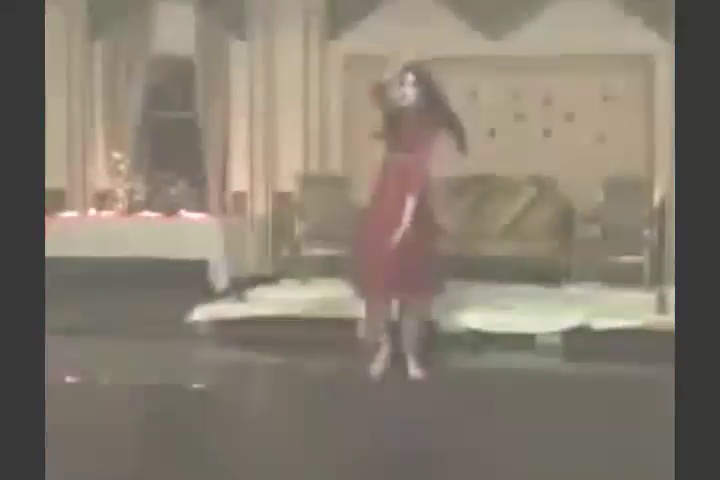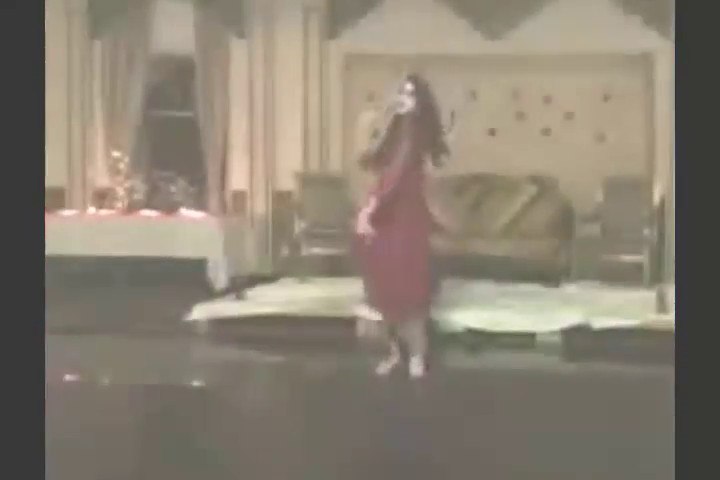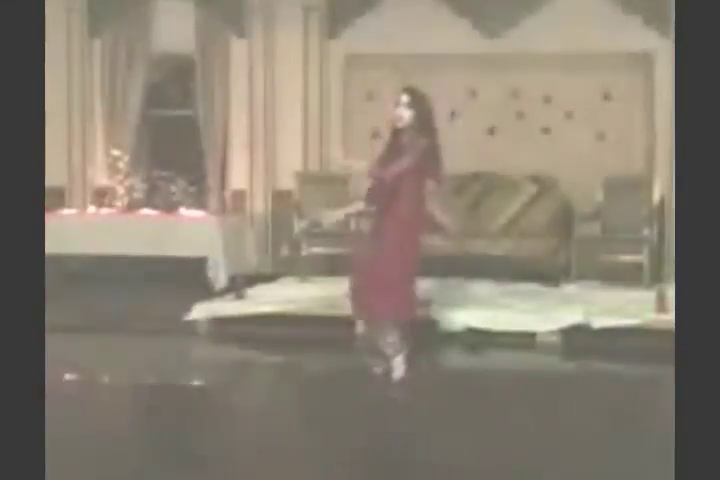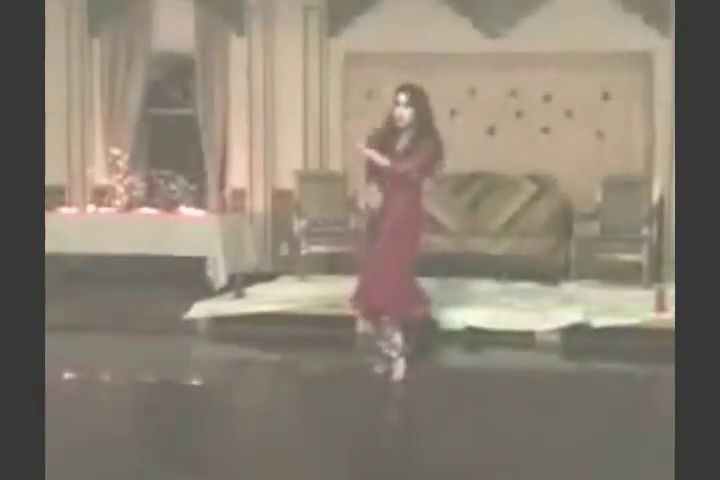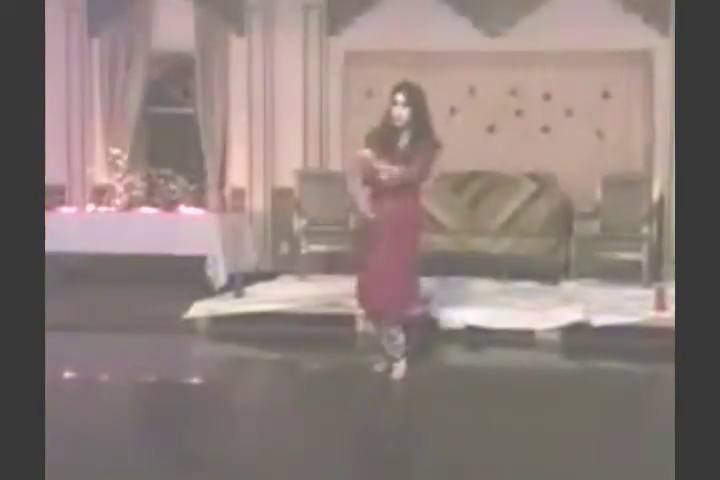
dt=0.2s
person 1, frame 1
left shoulder: (423, 122)
right shoulder: (395, 116)
left elbow: (419, 170)
right elbow: (378, 92)
left wrist: (409, 215)
right wrist: (395, 78)
left hip: (412, 205)
right hip: (386, 200)
left knee: (411, 281)
right knee: (377, 274)
left ankle: (411, 355)
right ankle: (380, 346)
person 1, frame 2
left shoulder: (412, 130)
right shoulder: (397, 129)
left elbow: (395, 174)
right elbow: (372, 162)
left wrist: (367, 211)
left hip: (405, 212)
right hip: (386, 210)
left knee: (406, 285)
right knee: (383, 284)
left ankle: (416, 355)
right ankle: (394, 351)
person 1, frame 3
left shoulder: (421, 144)
right shoulder: (396, 143)
left elbow: (390, 175)
right elbow: (380, 185)
right wrist: (348, 209)
left hip: (402, 221)
right hip: (384, 218)
left knee: (385, 286)
right knee: (370, 285)
left ankle: (395, 353)
right ankle: (387, 352)
person 1, frame 4
left shoulder: (426, 144)
right shoulder: (382, 137)
left elbow: (404, 170)
right elbow: (372, 176)
left wrist: (372, 155)
right wrist: (373, 191)
left hip: (402, 217)
right hip: (380, 216)
left knee: (384, 283)
right knee: (379, 283)
left ankle: (396, 354)
right ankle: (390, 351)
person 1, frame 5
left shoulder: (425, 143)
right shoulder: (377, 137)
left elbow: (413, 174)
right elbow: (360, 173)
left wrist: (381, 169)
right wrist: (361, 198)
left hip: (402, 217)
right hip: (375, 215)
left knee: (388, 283)
right knee: (374, 285)
left ankle: (397, 355)
right ankle: (390, 351)
